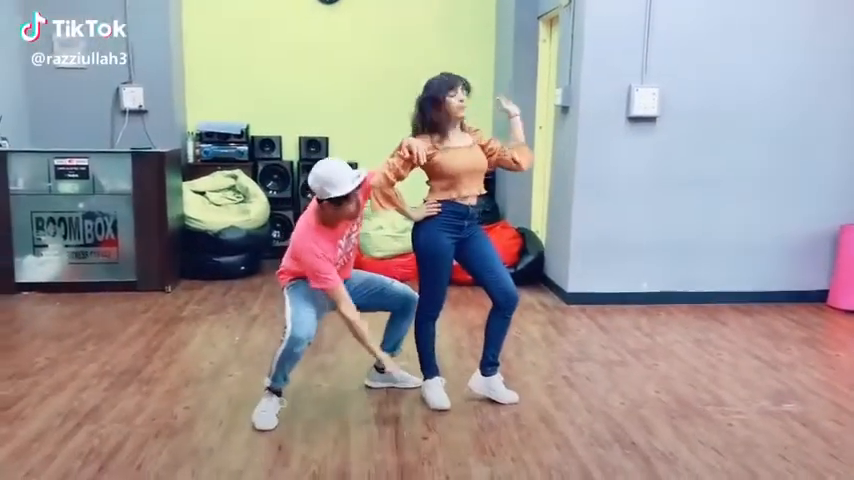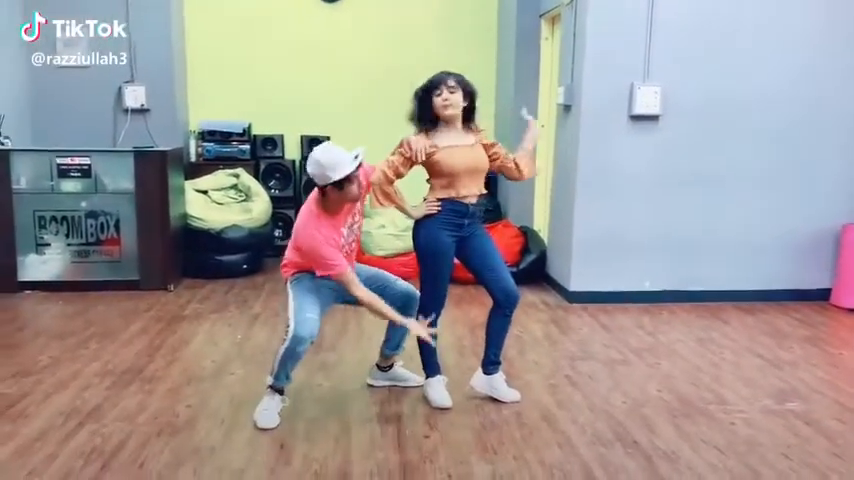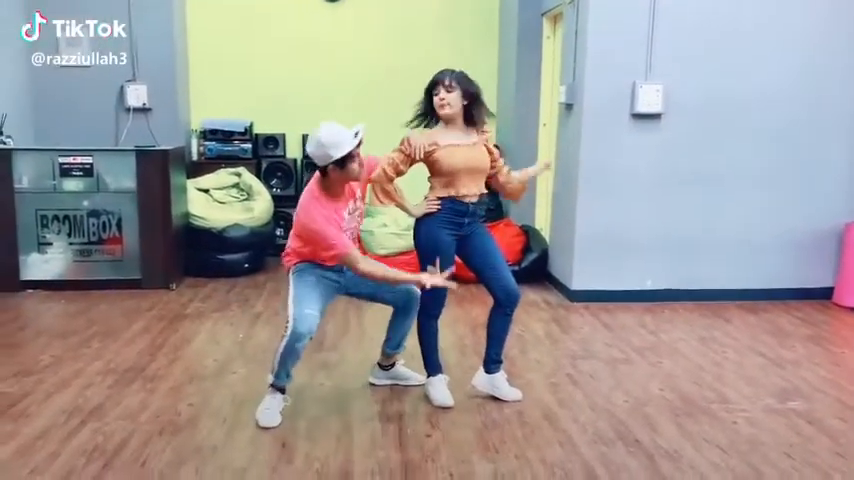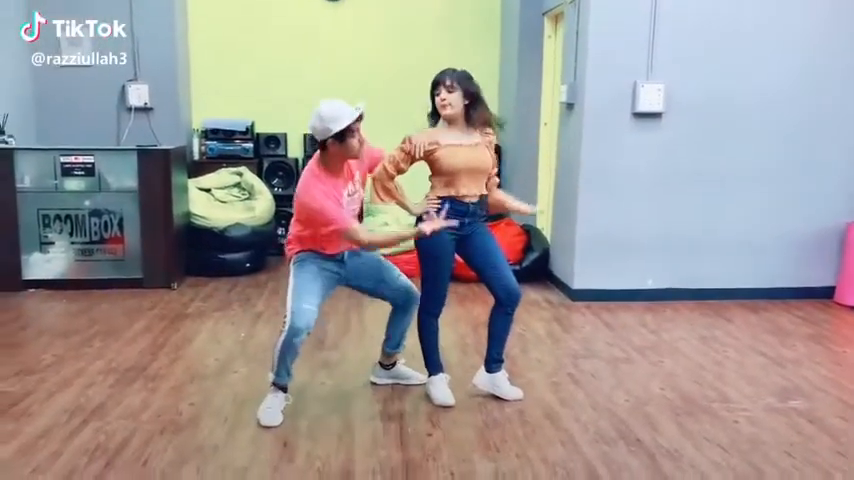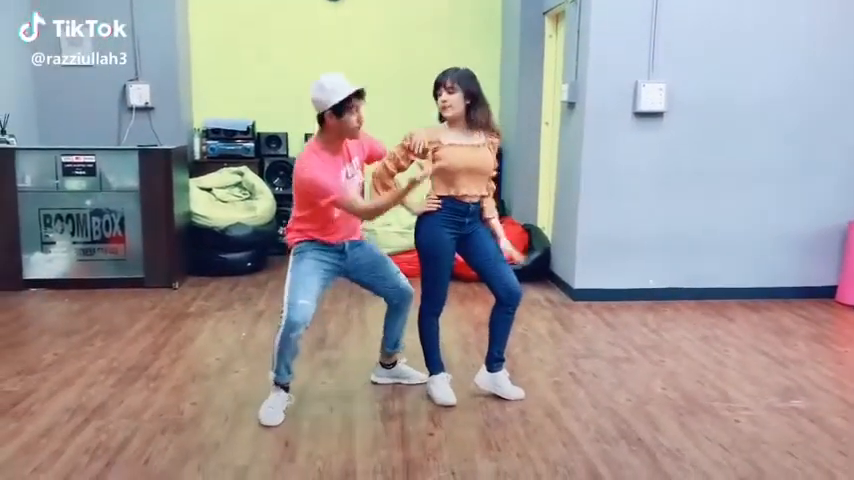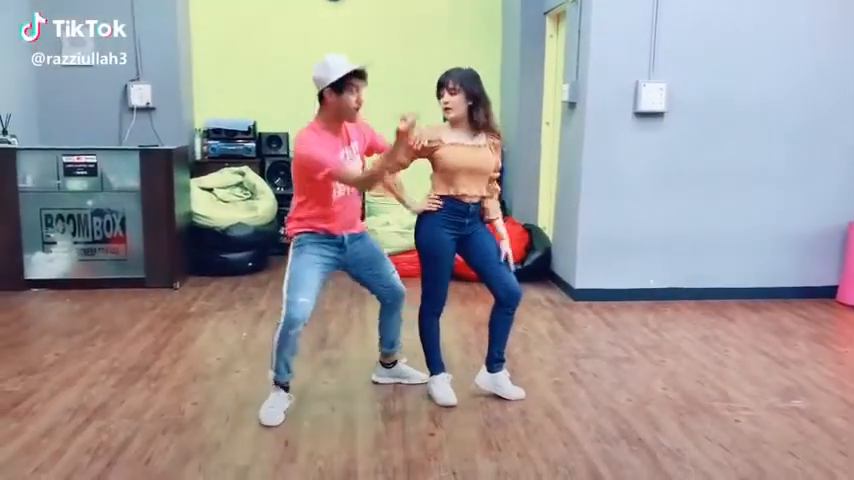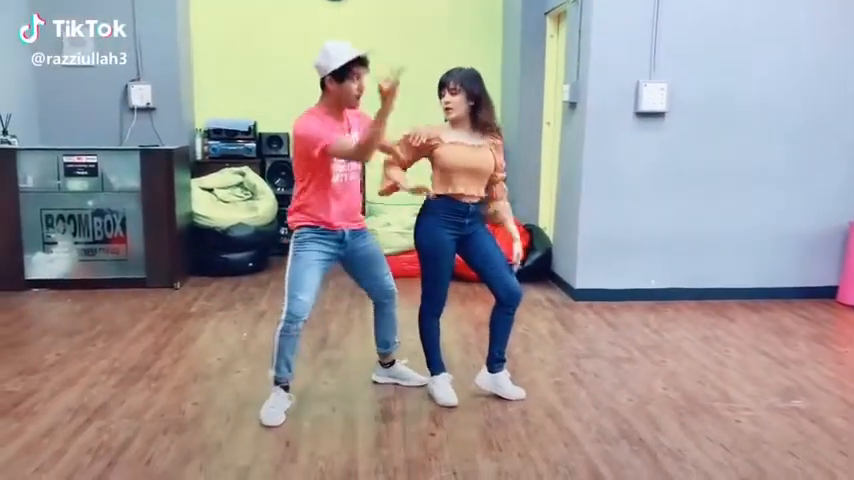
dt=0.1s
person 1, frame 1
left shoulder: (475, 138)
right shoulder: (424, 144)
left elbow: (516, 160)
right elbow: (383, 181)
left wrist: (515, 119)
left hip: (471, 224)
right hip: (438, 225)
left knee: (507, 297)
right knee: (430, 307)
left ankle: (487, 376)
right ankle: (431, 380)
person 1, frame 2
left shoulder: (478, 137)
right shoulder: (424, 142)
left elbow: (516, 168)
right elbow: (381, 178)
left wrist: (532, 133)
right wrist: (410, 211)
left hip: (472, 223)
right hip: (438, 223)
left knee: (507, 295)
right knee: (432, 305)
left ankle: (489, 374)
right ankle: (433, 378)
person 1, frame 3
left shoulder: (480, 137)
right shoulder: (426, 140)
left elbow: (501, 182)
right elbow: (382, 176)
left wrist: (534, 171)
right wrist: (411, 209)
left hip: (473, 221)
right hip: (439, 223)
left knee: (508, 294)
right knee: (433, 303)
left ankle: (490, 373)
right ankle: (434, 378)
person 1, frame 4
left shoulder: (484, 137)
right shoulder: (427, 139)
left elbow: (489, 189)
right elbow: (382, 173)
left wrist: (519, 206)
right wrist: (411, 207)
left hip: (474, 221)
left knee: (509, 292)
right knee: (433, 302)
left ankle: (492, 372)
right ankle: (436, 377)
person 1, frame 5
left shoulder: (488, 139)
right shoulder: (428, 138)
left elbow: (487, 191)
right elbow: (384, 172)
left wrist: (501, 235)
right wrist: (411, 205)
left hip: (474, 222)
right hip: (439, 221)
left knee: (510, 292)
right knee: (434, 303)
left ankle: (492, 372)
right ankle: (437, 376)
person 1, frame 6
left shoulder: (490, 140)
right shoulder: (430, 137)
left elbow: (491, 192)
right elbow: (386, 168)
left wrist: (503, 235)
right wrist: (410, 204)
left hip: (475, 222)
right hip: (439, 221)
left knee: (510, 292)
right knee: (434, 302)
left ankle: (493, 372)
right ankle: (437, 376)
person 1, frame 7
left shoulder: (491, 141)
right shoulder: (431, 136)
left elbow: (496, 190)
right elbow: (393, 165)
left wrist: (514, 233)
right wrist: (406, 184)
left hip: (474, 221)
right hip: (438, 219)
left knee: (510, 292)
right knee: (434, 303)
left ankle: (494, 372)
right ankle: (438, 376)
person 2, frame 1
left shoulder: (353, 192)
right shoulder: (310, 242)
right elbow: (345, 308)
right wrist: (379, 354)
left hip: (342, 277)
right hip: (306, 283)
left knee: (407, 299)
right knee: (300, 334)
left ankle: (382, 372)
right ankle: (272, 394)
person 2, frame 2
left shoulder: (354, 180)
right shoulder: (312, 230)
right elbow: (356, 292)
right wrist: (404, 322)
left hip: (345, 270)
right hip: (309, 276)
left knee: (409, 296)
right knee: (303, 332)
left ankle: (384, 368)
right ankle: (274, 393)
person 2, frame 3
left shoulder: (355, 170)
right shoulder: (314, 214)
right elbow: (361, 268)
right wrist: (418, 278)
left hip: (347, 262)
right hip: (312, 268)
left knee: (410, 297)
right knee: (301, 329)
left ankle: (386, 366)
right ankle: (276, 392)
person 2, frame 4
left shoulder: (356, 154)
right shoulder: (313, 191)
right elbow: (364, 240)
left wrist: (411, 200)
right wrist: (418, 231)
left hip: (350, 252)
right hip: (314, 257)
left knee: (408, 295)
right knee: (299, 324)
left ankle: (387, 366)
right ankle: (278, 390)
person 2, frame 5
left shoulder: (356, 141)
right shoulder: (312, 166)
left elbow: (388, 159)
right elbow: (363, 211)
left wrist: (407, 191)
right wrist: (408, 186)
left hip: (353, 243)
right hip: (314, 248)
left knee: (402, 293)
right knee: (296, 319)
left ankle: (388, 365)
right ankle: (280, 390)
person 2, frame 6
left shoulder: (356, 128)
right shoulder: (309, 144)
left elbow: (389, 152)
right elbow: (362, 181)
right wrist: (398, 146)
left hip: (353, 236)
right hip: (313, 239)
left knee: (394, 293)
right knee: (295, 316)
left ankle: (388, 365)
right ankle: (280, 390)
person 2, frame 7
left shoulder: (357, 119)
right shoulder: (308, 126)
right elbow: (357, 153)
right wrist: (386, 106)
left hip: (355, 230)
right hip: (314, 234)
left knee: (386, 294)
right knee: (296, 313)
left ankle: (387, 366)
right ankle: (281, 389)
